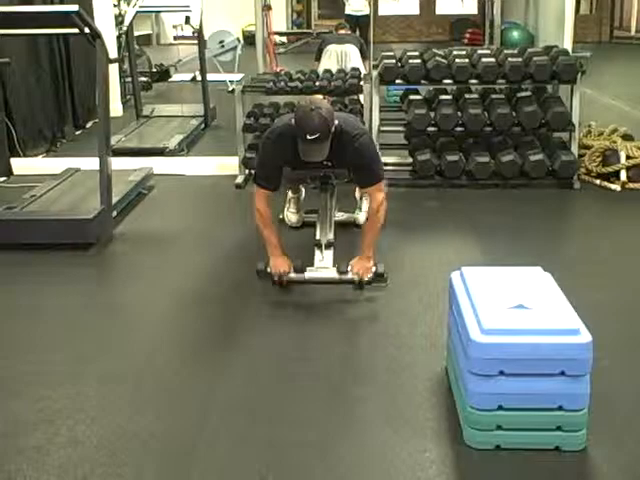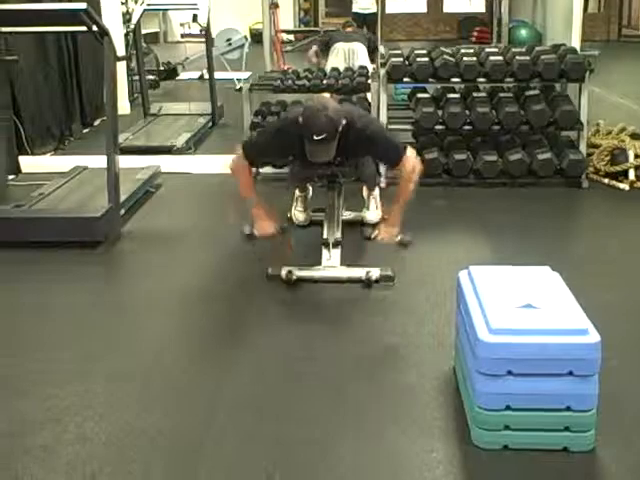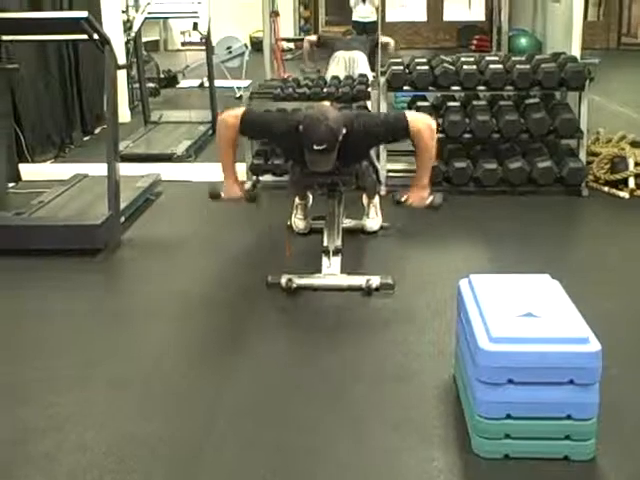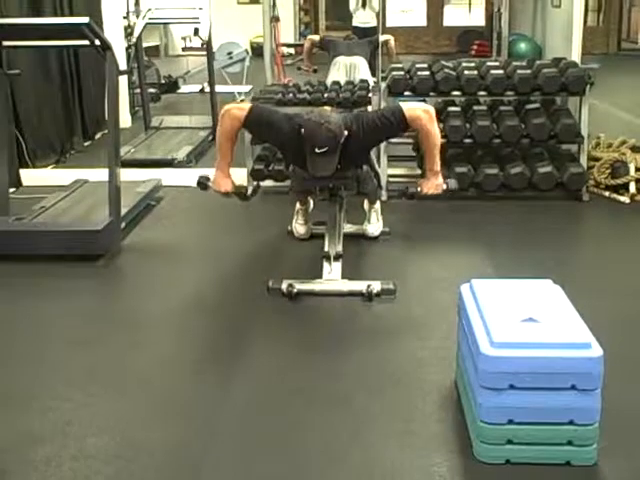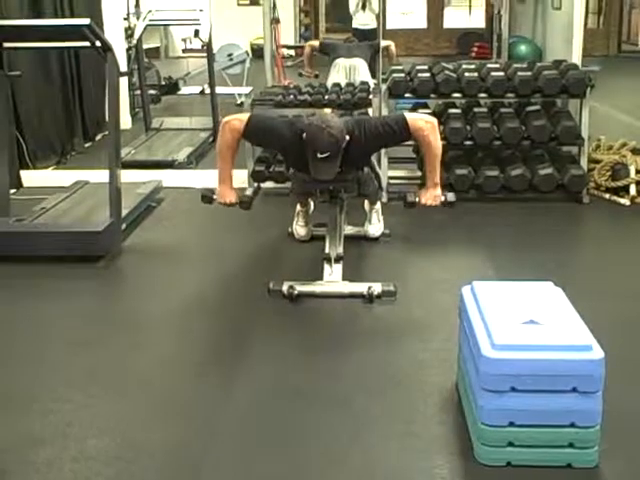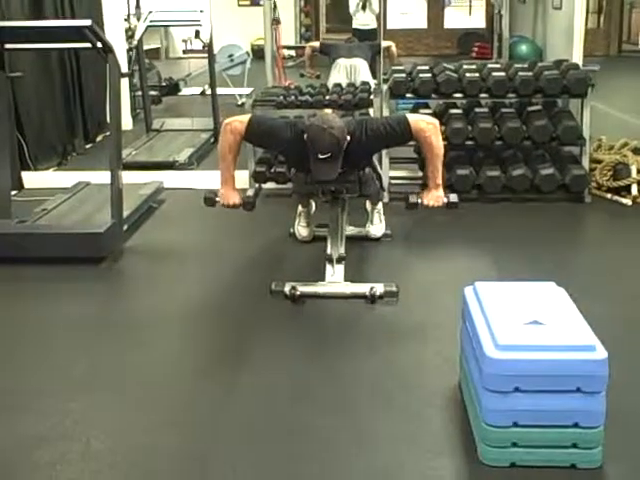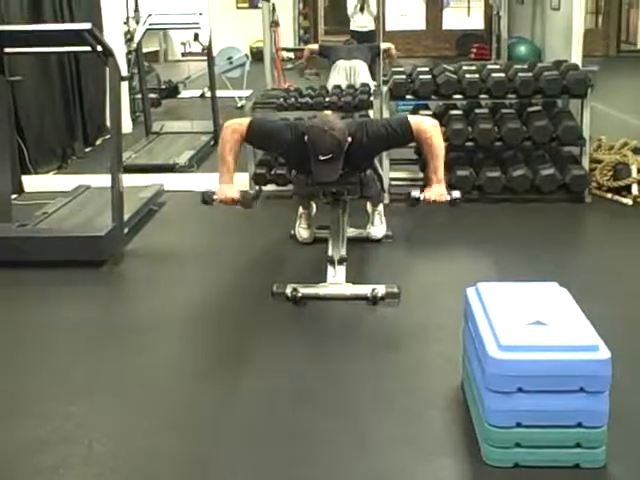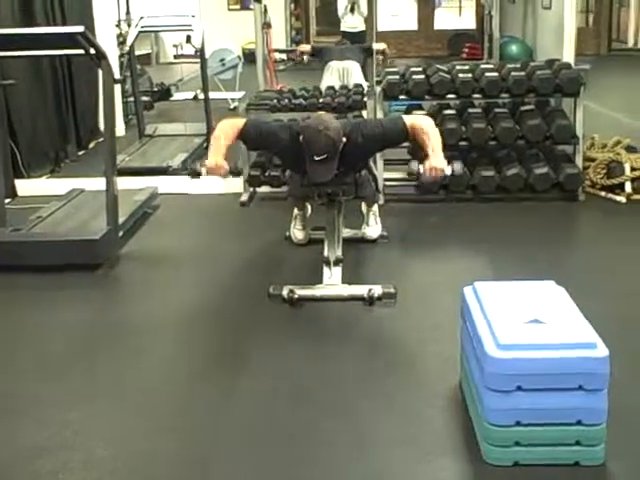
dt=0.2s
person 1, frame 1
left shoulder: (356, 137)
right shoulder: (277, 138)
left elbow: (378, 197)
right elbow: (261, 199)
left wrist: (366, 256)
right wrist: (276, 254)
left ankle: (362, 194)
right ankle: (294, 194)
person 1, frame 2
left shoulder: (363, 127)
right shoulder: (285, 129)
left elbow: (411, 165)
right elbow: (240, 164)
left wrist: (393, 221)
right wrist: (261, 216)
left knee: (368, 174)
right knee: (298, 175)
left ankle: (371, 192)
right ankle: (302, 193)
person 1, frame 3
left shoulder: (361, 127)
right shoulder: (286, 128)
left elbow: (425, 125)
right elbow: (228, 119)
left wrist: (421, 186)
right wrist: (231, 181)
right knee: (298, 184)
left ankle: (371, 201)
right ankle: (302, 201)
person 1, frame 4
left shoulder: (362, 128)
right shoulder: (288, 129)
left elbow: (423, 113)
right elbow: (232, 112)
left wrist: (433, 174)
right wrist: (222, 172)
left hip: (354, 169)
left knee: (369, 188)
right knee: (299, 190)
left ankle: (373, 206)
right ankle: (303, 206)
person 1, frame 5
left shoulder: (364, 133)
right shoulder: (289, 134)
left elbow: (426, 124)
right elbow: (231, 124)
left wrist: (432, 185)
right wrist: (225, 184)
left hip: (355, 171)
left knee: (370, 190)
right knee: (299, 191)
left ankle: (373, 207)
right ankle: (304, 208)
person 1, frame 6
left shoulder: (366, 134)
right shoulder: (290, 135)
left elbow: (428, 125)
right elbow: (232, 126)
left wrist: (435, 186)
right wrist: (228, 185)
left hip: (357, 170)
left knee: (371, 189)
right knee: (301, 191)
left ankle: (375, 207)
right ankle: (305, 208)
person 1, frame 7
left shoulder: (367, 135)
right shoulder: (291, 137)
left elbow: (428, 125)
right elbow: (233, 127)
left wrist: (437, 183)
right wrist: (226, 182)
left hip: (359, 170)
left knee: (373, 192)
left ankle: (376, 208)
right ankle: (306, 210)
person 1, frame 8
left shoulder: (362, 136)
right shoulder: (286, 137)
left elbow: (421, 122)
right elbow: (230, 125)
left wrist: (435, 155)
right wrist: (215, 156)
left hip: (353, 173)
left knee: (367, 190)
right knee: (297, 194)
left ankle: (371, 208)
right ankle: (301, 212)
